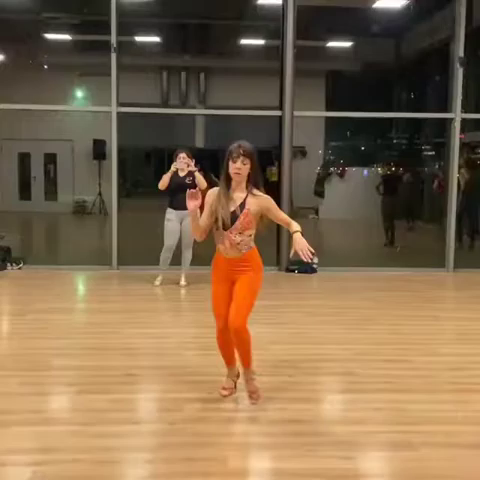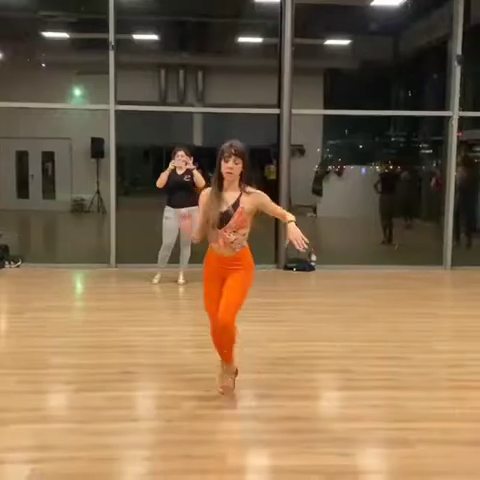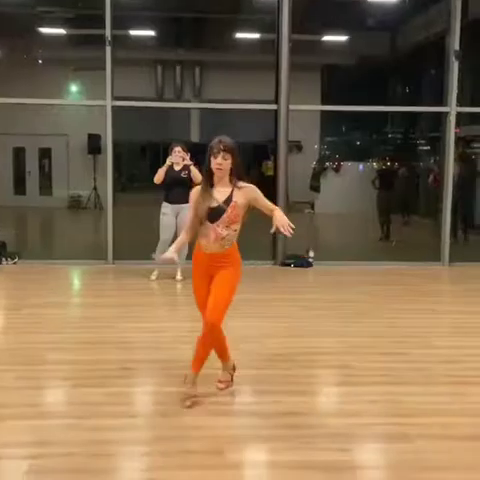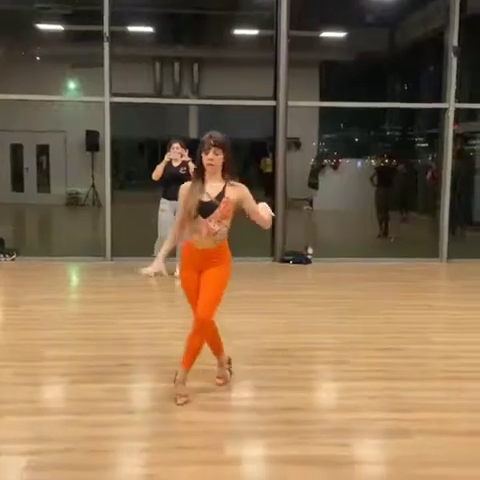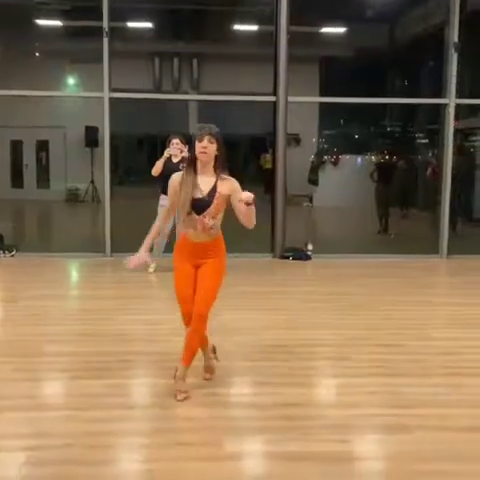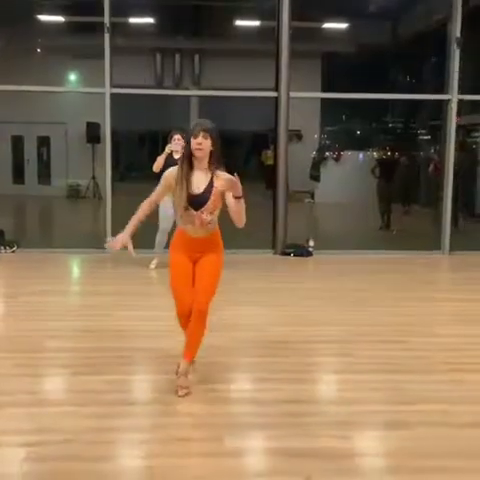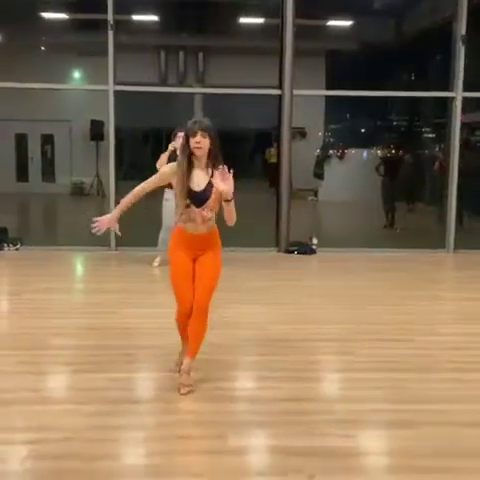
dt=0.1s
person 1, frame 1
left shoulder: (259, 200)
right shoulder: (215, 195)
left elbow: (287, 222)
right elbow: (199, 235)
left wrist: (297, 235)
right wrist: (193, 212)
left hip: (247, 267)
right hip: (220, 267)
left knee: (236, 324)
right knee: (222, 326)
left ankle: (248, 373)
right ankle: (231, 372)
person 1, frame 2
left shoulder: (254, 197)
right shoulder: (207, 196)
left elbow: (284, 214)
right elbow: (198, 237)
left wrist: (292, 226)
left hip: (239, 266)
right hip: (213, 264)
left knee: (226, 320)
right knee: (215, 324)
left ankle: (226, 368)
right ankle: (229, 367)
person 1, frame 3
left shoulder: (246, 191)
right shoulder: (197, 193)
left elbow: (274, 210)
right elbow: (188, 232)
left wrist: (279, 215)
right wrist: (173, 250)
left hip: (227, 264)
right hip: (200, 262)
left knee: (212, 321)
right knee: (210, 322)
left ankle: (191, 378)
right ankle: (227, 366)
person 1, frame 4
left shoulder: (236, 190)
right shoulder: (188, 189)
left elbow: (266, 223)
right elbow: (178, 228)
left wrist: (263, 210)
right wrist: (160, 258)
left hip: (217, 260)
right hip: (190, 258)
left knee: (203, 318)
right knee: (203, 319)
left ankle: (181, 376)
right ankle: (222, 360)
person 1, frame 5
left shoulder: (229, 185)
right shoulder: (179, 180)
left elbow: (250, 224)
right elbow: (164, 219)
left wrist: (249, 202)
right wrist: (145, 249)
left hip: (213, 253)
right hip: (185, 250)
left knee: (201, 314)
right knee: (188, 315)
left ankle: (181, 372)
right ankle: (207, 349)
person 1, frame 6
left shoulder: (223, 180)
right shoulder: (175, 175)
left elbow: (240, 222)
right elbow: (149, 204)
left wrist: (238, 194)
right wrist: (126, 233)
left hip: (210, 249)
right hip: (182, 246)
left knee: (200, 308)
right knee: (184, 309)
left ankle: (184, 367)
right ankle: (191, 344)
person 1, frame 7
left shoulder: (223, 177)
right shoulder: (174, 170)
left elbow: (231, 221)
right elbow: (142, 189)
left wrist: (227, 198)
right wrist: (114, 214)
left hip: (210, 246)
right hip: (182, 243)
left knee: (201, 306)
right knee: (185, 307)
left ankle: (187, 365)
right ankle: (186, 348)
person 2, frame 1
left shoulder: (194, 174)
right shoulder: (170, 174)
left elbow: (203, 186)
right elbow: (161, 187)
left wrist: (194, 170)
right wrist: (171, 170)
right hip: (173, 213)
left knee: (187, 245)
right knee: (169, 245)
left ankle: (183, 276)
right ankle: (161, 275)
person 2, frame 2
left shoulder: (192, 172)
right shoulder: (169, 172)
left elbow: (202, 184)
right elbow: (159, 185)
left wrist: (192, 168)
right wrist: (169, 168)
left hip: (190, 210)
right hip: (171, 210)
left knee: (186, 243)
right knee: (167, 243)
left ankle: (181, 273)
right ankle: (159, 272)
person 2, frame 3
left shoulder: (189, 168)
right shoulder: (166, 168)
left elbow: (199, 180)
right elbow: (156, 180)
left wrist: (190, 164)
right wrist: (166, 164)
left hip: (186, 207)
right hip: (168, 206)
right knee: (164, 239)
left ankle: (179, 270)
right ankle: (156, 268)
person 2, frame 4
left shoulder: (187, 164)
right shoulder: (164, 165)
right elbow: (155, 177)
left wrist: (188, 160)
right wrist: (164, 161)
right hip: (166, 203)
right knee: (163, 235)
left ankle: (178, 266)
person 2, frame 5
left shoulder: (187, 160)
right shoulder: (164, 160)
right elbow: (154, 173)
left wrist: (187, 156)
right wrist: (164, 157)
right hip: (165, 198)
right knee: (163, 231)
right ankle: (154, 261)
person 2, frame 6
right shoulder: (165, 156)
right elbow: (155, 169)
right wrist: (165, 153)
right hip: (167, 195)
right knee: (164, 228)
right ankle: (156, 258)
person 2, frame 7
right shoulder: (169, 154)
right elbow: (159, 166)
right wrist: (169, 150)
right hip: (170, 192)
right knee: (167, 225)
right ankle: (159, 255)
